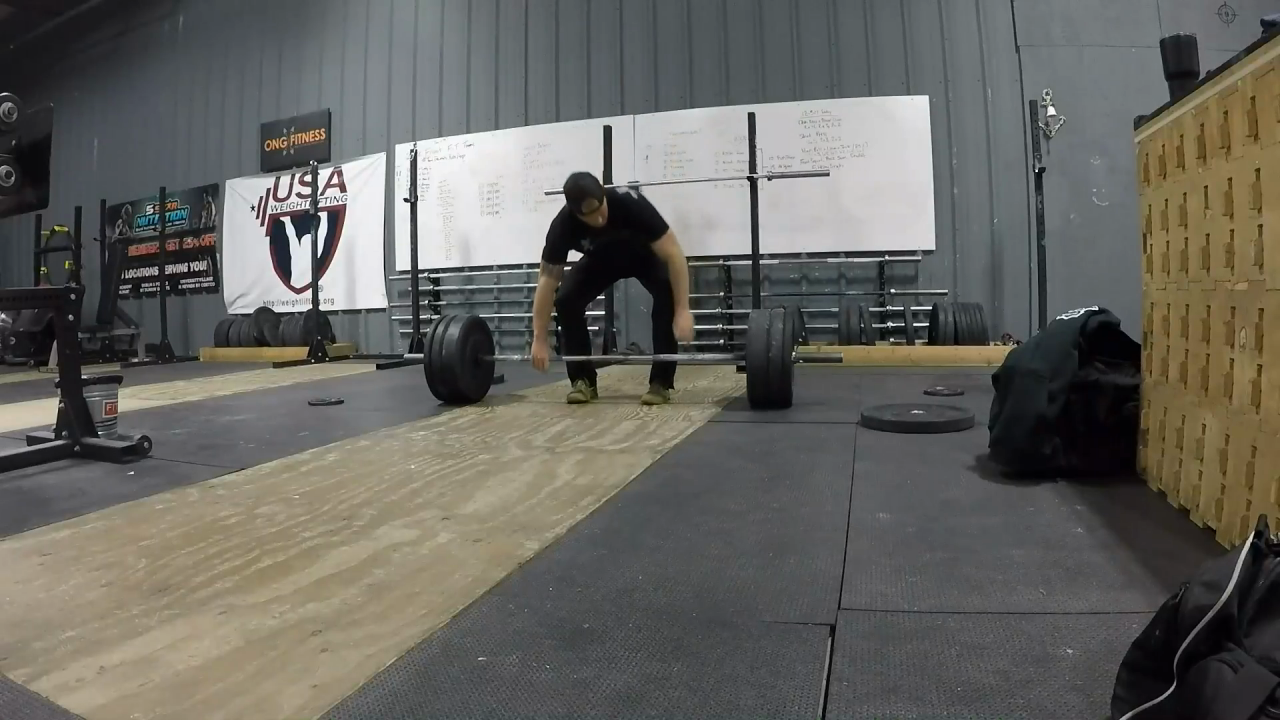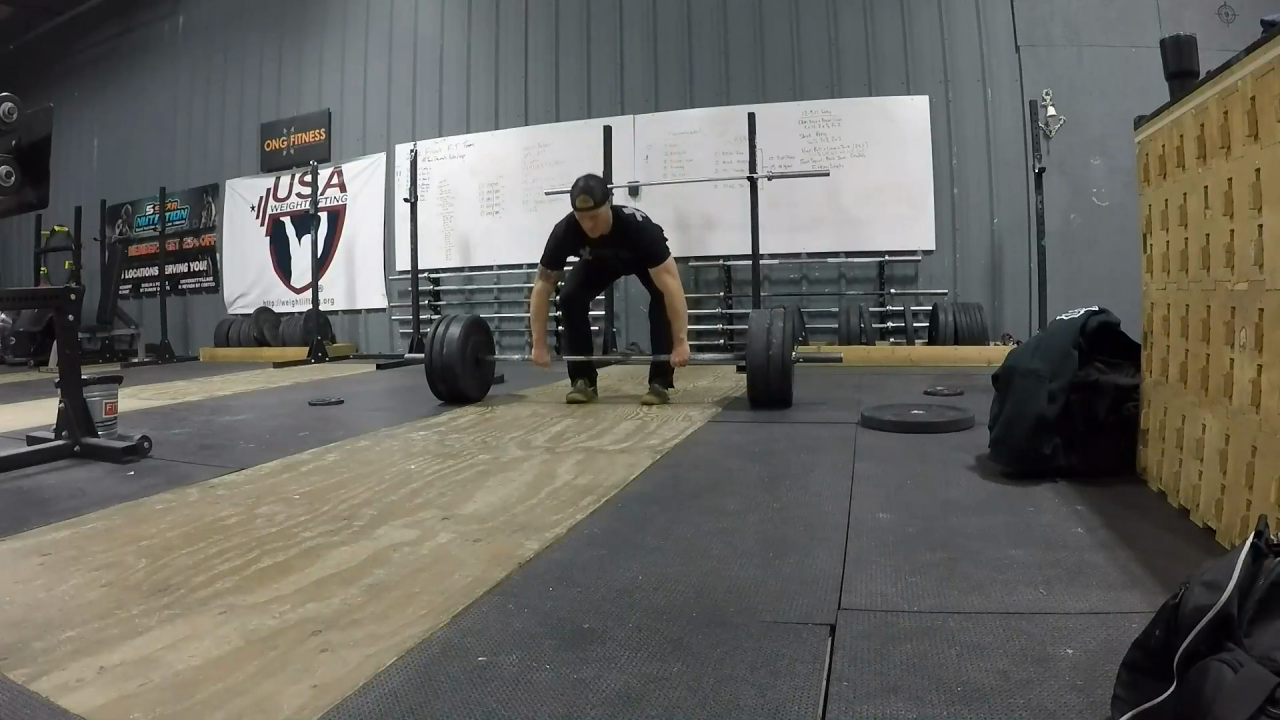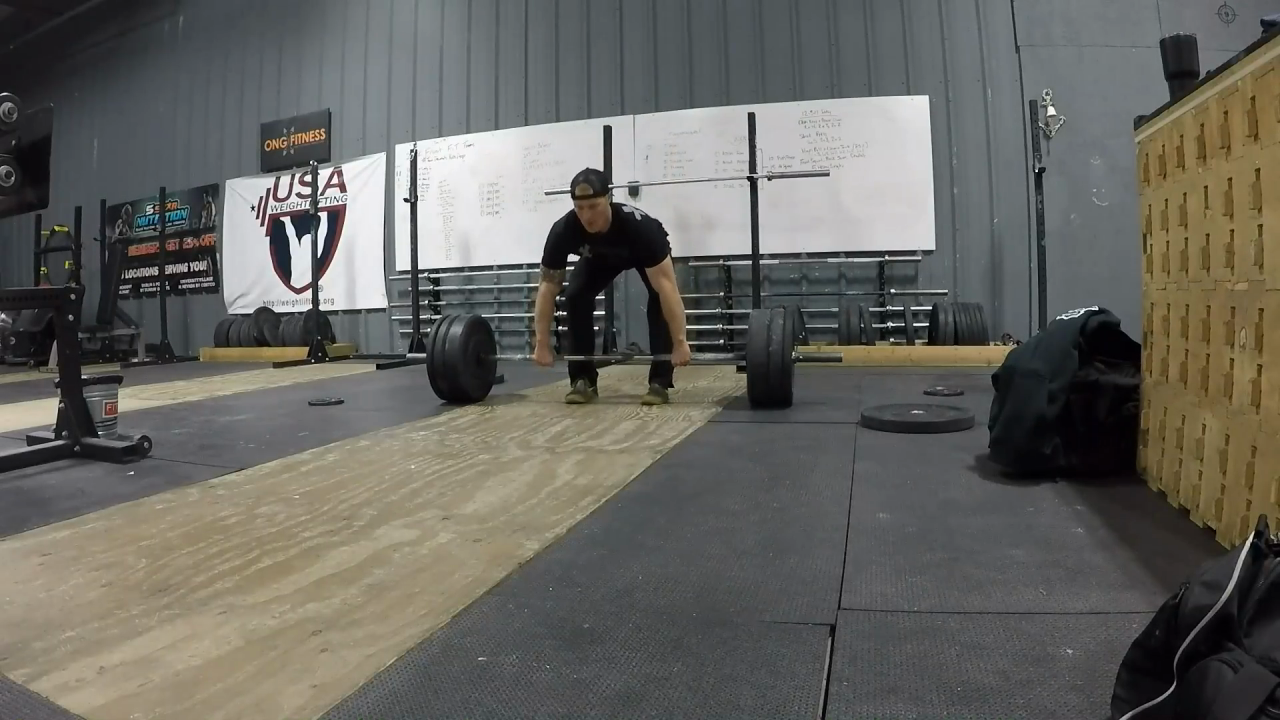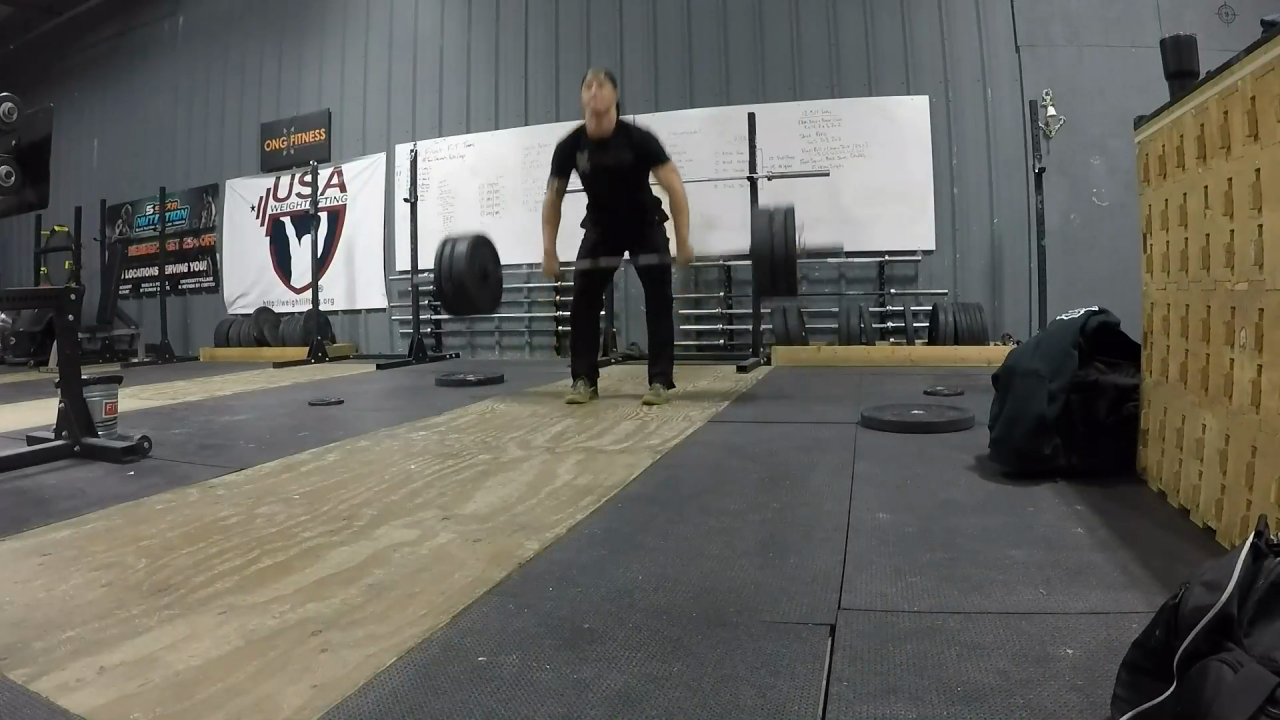
dt=1s
person 1, frame 1
left shoulder: (631, 204)
right shoulder: (562, 226)
left elbow: (672, 254)
right elbow: (547, 281)
left wrist: (683, 311)
right wrist: (540, 341)
left hip: (644, 257)
right hip: (599, 261)
left knee: (666, 298)
right knee: (565, 300)
left ankle: (660, 382)
right ankle: (583, 379)
person 1, frame 2
left shoulder: (638, 225)
right shoulder: (564, 232)
left elbow: (671, 285)
right elbow: (542, 288)
left wrist: (680, 343)
right wrist: (539, 343)
left hip: (642, 258)
right hip: (598, 261)
left knee: (662, 296)
right knee: (570, 298)
left ankle: (660, 382)
right ankle: (584, 380)
person 1, frame 3
left shoulder: (638, 225)
right shoulder: (563, 231)
left elbow: (666, 287)
right elbow: (548, 289)
left wrist: (680, 343)
right wrist: (542, 344)
left hip: (642, 252)
right hip: (598, 257)
left knee: (659, 296)
right knee: (575, 296)
left ankle: (659, 382)
right ankle: (583, 380)
person 1, frame 4
left shoulder: (638, 138)
right shoulder: (569, 146)
left elbow: (673, 186)
right elbow: (553, 200)
left wrist: (682, 241)
right wrist: (549, 252)
left hip: (644, 224)
right hip: (600, 227)
left knee: (658, 292)
right knee: (584, 295)
left ankle: (660, 382)
right ankle: (584, 380)
